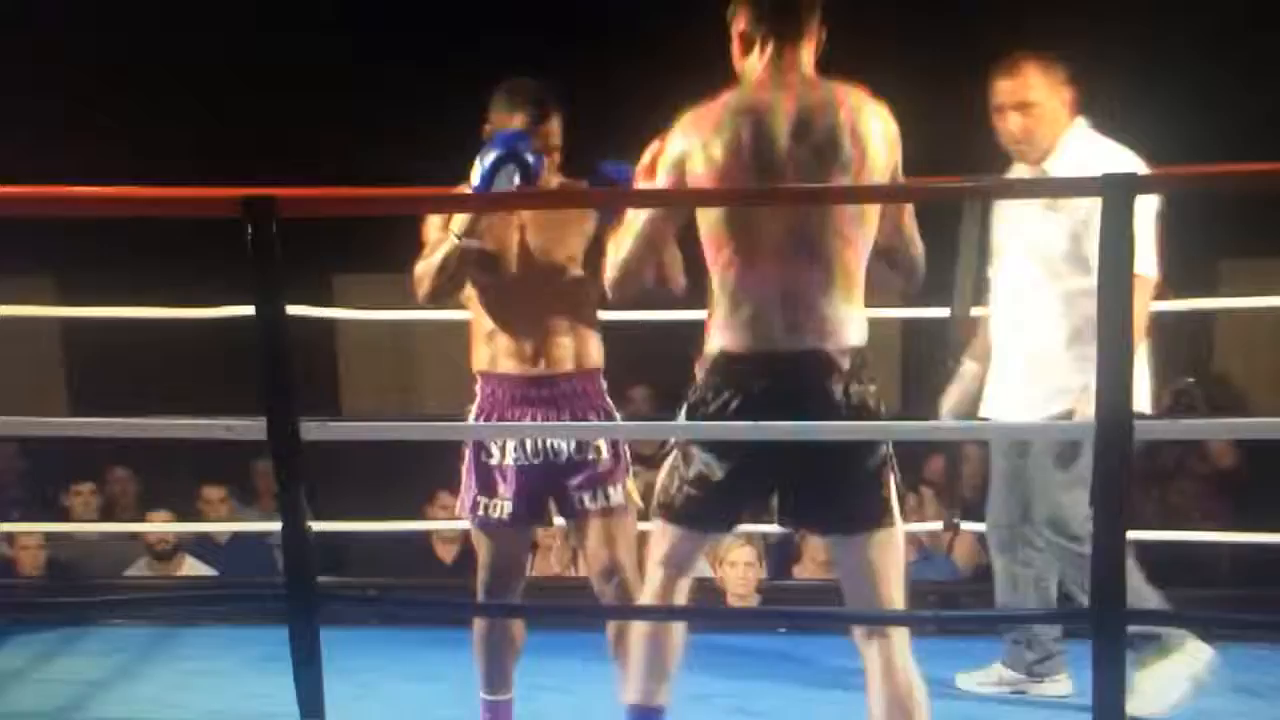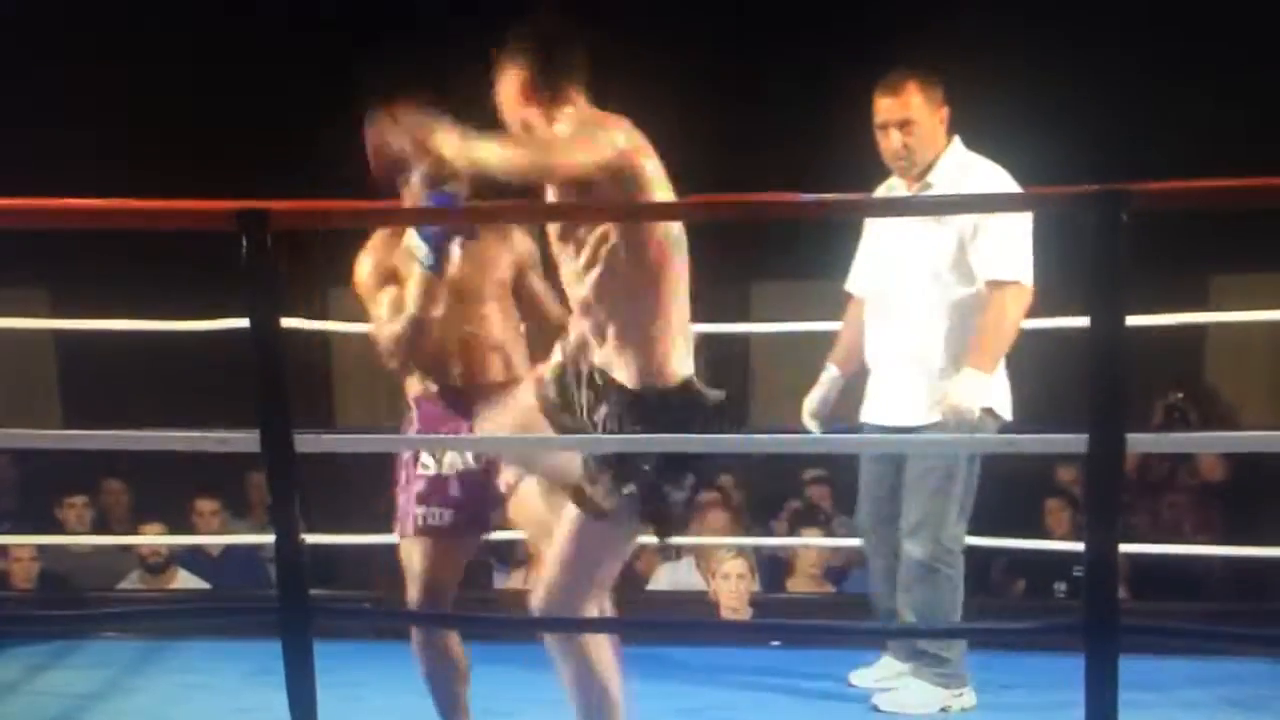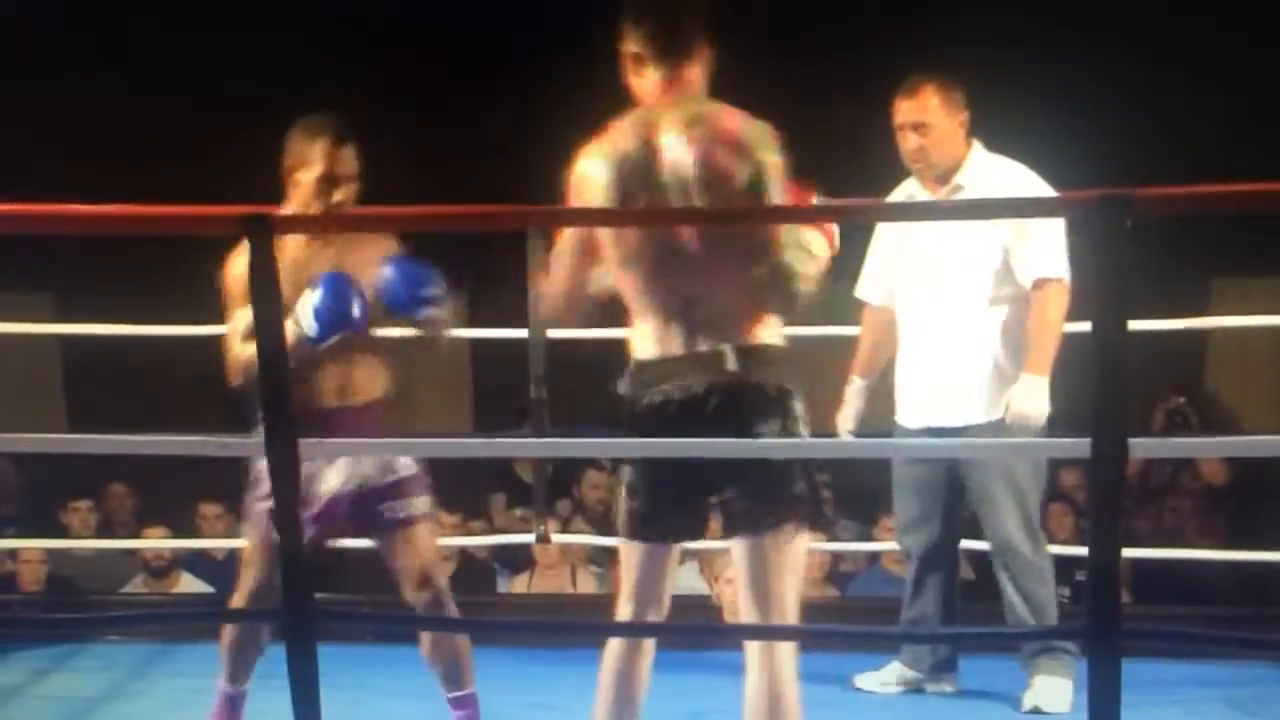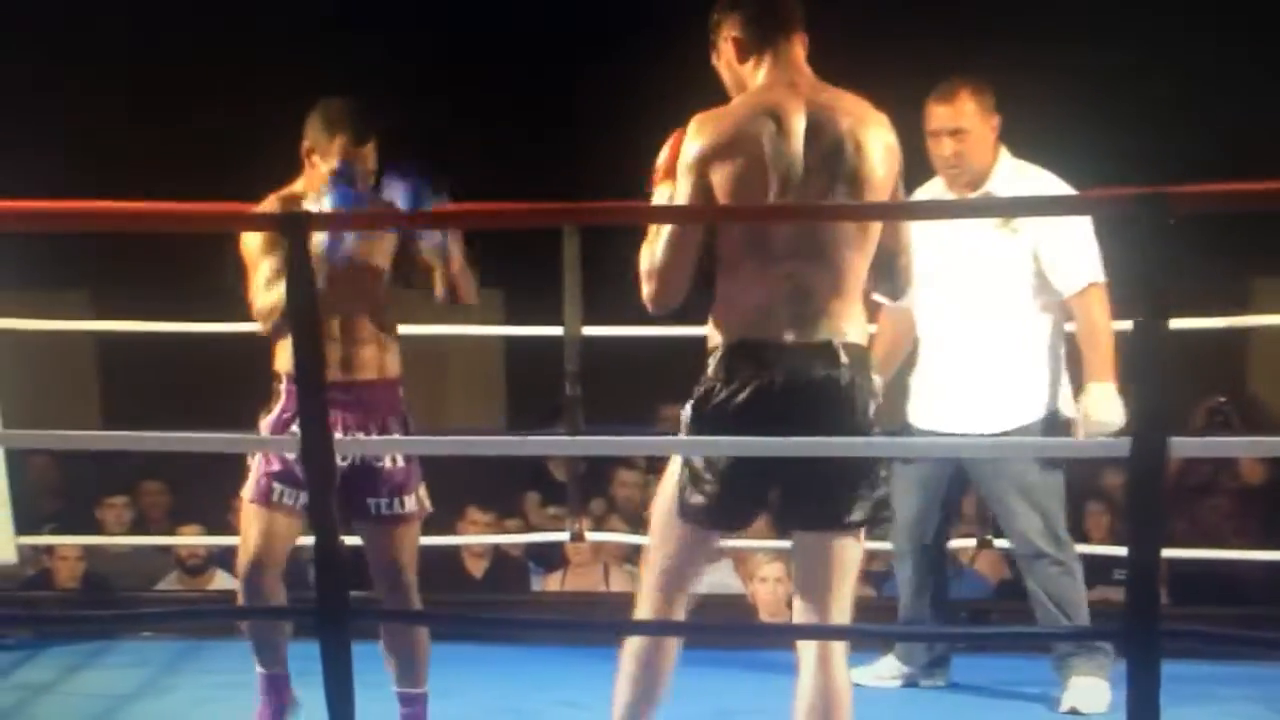
dt=0.7s
person 1, frame 1
left shoulder: (694, 135)
right shoulder: (870, 120)
left elbow: (618, 277)
right elbow: (910, 263)
left wrist: (643, 192)
left hip: (735, 388)
right hip: (835, 388)
left knee: (665, 575)
right knee: (883, 629)
person 1, frame 2
left shoulder: (604, 140)
right shoulder: (604, 147)
left elbow: (515, 160)
left wrist: (432, 133)
left hip: (648, 409)
right hip: (608, 374)
left knee: (560, 608)
right knee: (497, 432)
person 1, frame 3
left shoulder: (593, 160)
right shoulder: (745, 138)
left elbow: (554, 307)
right elbow: (790, 285)
right wrist: (820, 245)
left hip: (655, 394)
right hip: (750, 390)
left knee: (636, 614)
right knee: (772, 635)
person 1, frame 4
left shoulder: (712, 134)
right shoulder: (875, 131)
left elbow: (659, 293)
left wrist: (666, 193)
left hip: (743, 384)
right hip: (837, 384)
left knee: (663, 591)
right knee: (824, 631)
person 2, frame 1
left shoulder: (1109, 173)
right shoulder: (1015, 184)
left elbow: (1137, 283)
left wrist: (1106, 380)
right wrist: (972, 370)
left hip: (1075, 396)
right hip: (1016, 392)
left knee: (1069, 527)
right knee: (1013, 529)
left ankle: (1162, 648)
right ankle: (1031, 661)
person 2, frame 2
left shoulder: (985, 188)
right shoulder: (885, 199)
left elbow: (1012, 291)
left wrist: (976, 374)
right wrist: (831, 377)
left hip: (951, 402)
right hip: (887, 398)
left knee: (928, 540)
right knee: (880, 531)
right ankle: (910, 651)
person 2, frame 3
left shoulder: (1016, 190)
right shoulder: (898, 205)
left elbow: (1050, 288)
right elbow: (881, 307)
left wrist: (1032, 377)
right wrist: (858, 386)
left hip: (997, 406)
right hip: (918, 407)
left knee: (1014, 537)
right knee: (921, 538)
left ankle: (1050, 663)
right ankle: (927, 657)
person 2, frame 4
left shoulder: (1043, 197)
right shoulder: (919, 207)
left elbow: (1087, 293)
right elbow: (900, 306)
left wrist: (1101, 383)
right wrist: (871, 383)
left hip: (1014, 410)
right hip: (931, 409)
left knee: (1040, 542)
right knee: (913, 534)
left ankle: (1084, 664)
right ankle: (921, 654)
person 3, frame 1
left shoulder: (587, 202)
right shoulder: (452, 210)
right elbow: (430, 289)
right wrist: (476, 209)
left hip: (583, 401)
right hip: (503, 408)
left knee: (616, 578)
right knee: (499, 581)
person 3, frame 2
left shoulder: (505, 236)
right shoulder: (380, 256)
left elbow: (555, 326)
right elbow: (397, 352)
right wrist: (429, 271)
right hip: (437, 426)
left knee: (557, 536)
right knee: (427, 603)
person 3, frame 3
left shoulder: (378, 246)
right shoulder: (254, 257)
left elbow: (426, 335)
right elbow: (240, 365)
left wrist: (429, 308)
right wrist: (295, 334)
left hip: (372, 433)
right hip: (299, 439)
left knee: (428, 587)
right knee: (257, 593)
person 3, frame 4
left shoulder: (387, 214)
right shoulder: (273, 220)
left elbow: (463, 296)
right elbow: (271, 318)
left wrist: (441, 241)
right wrist: (319, 247)
left hip: (379, 411)
right hip: (302, 411)
left knee: (398, 584)
right knee: (256, 565)
